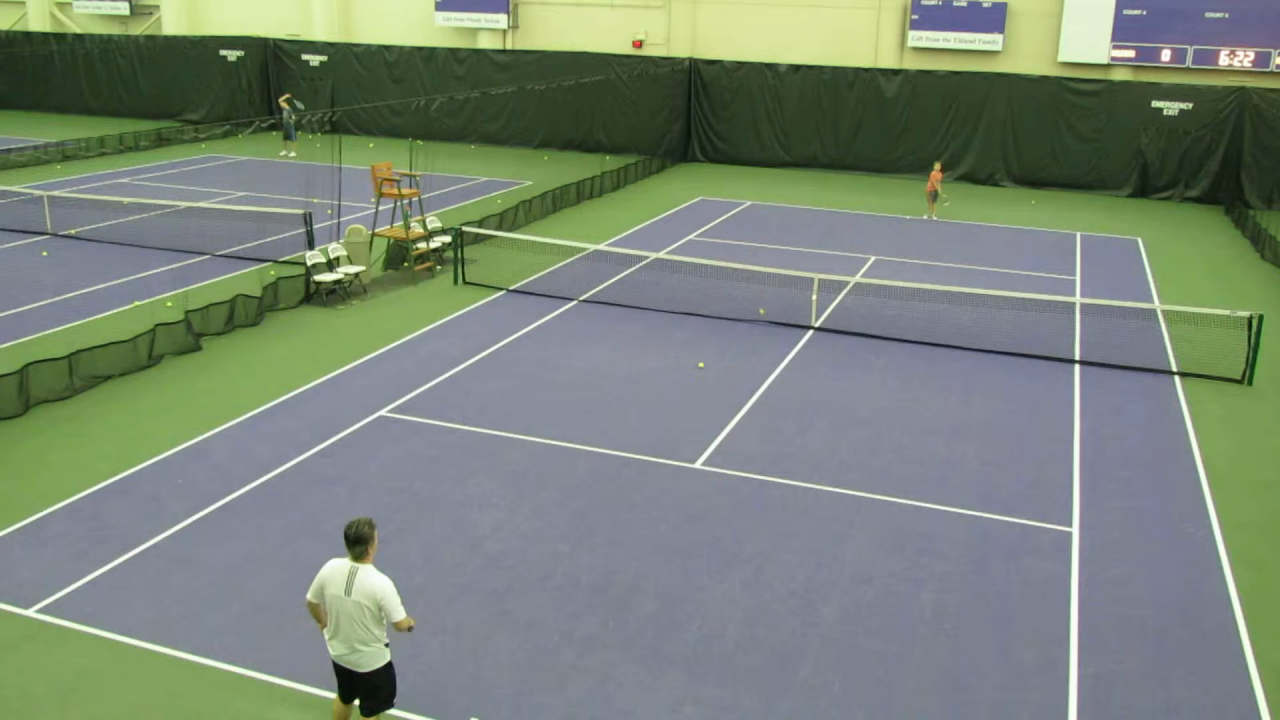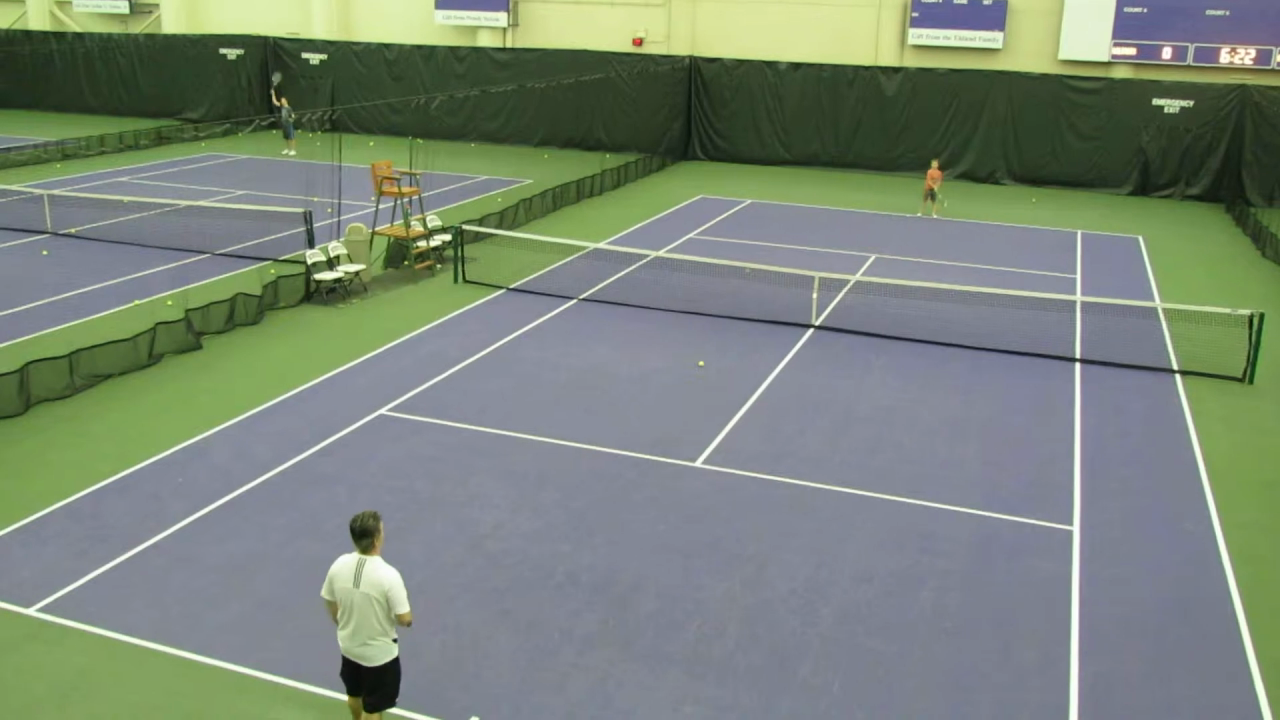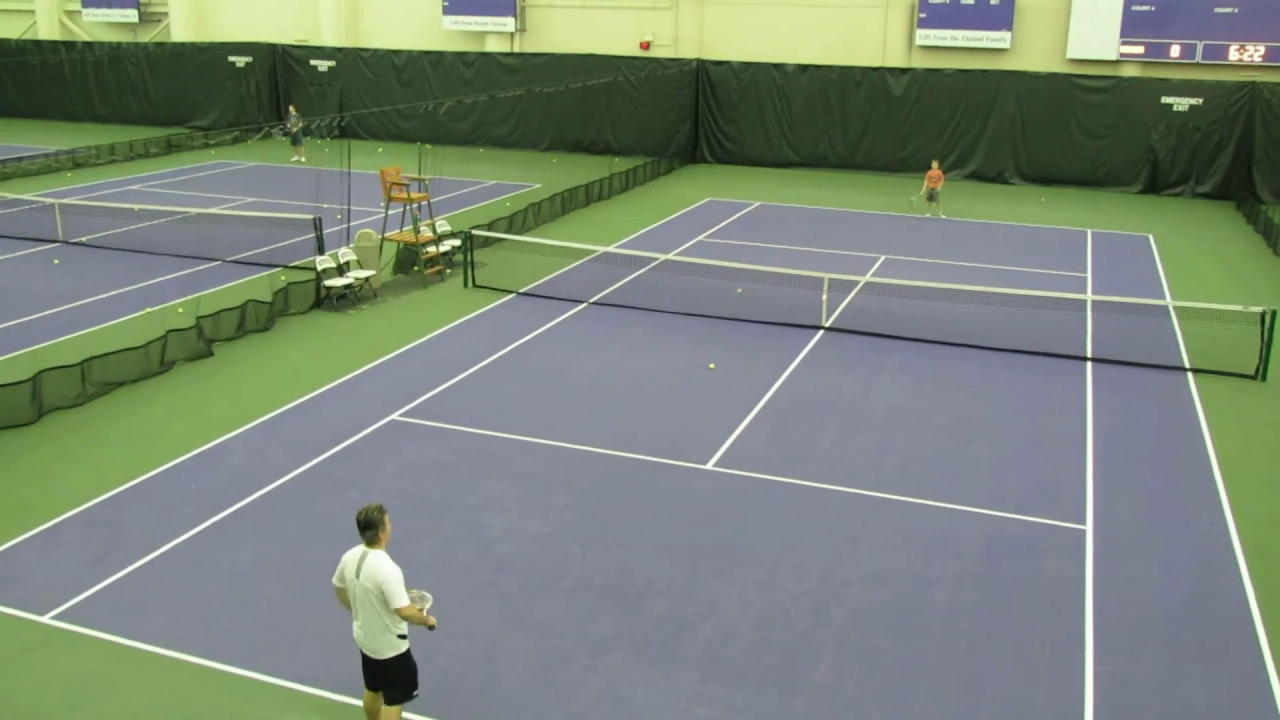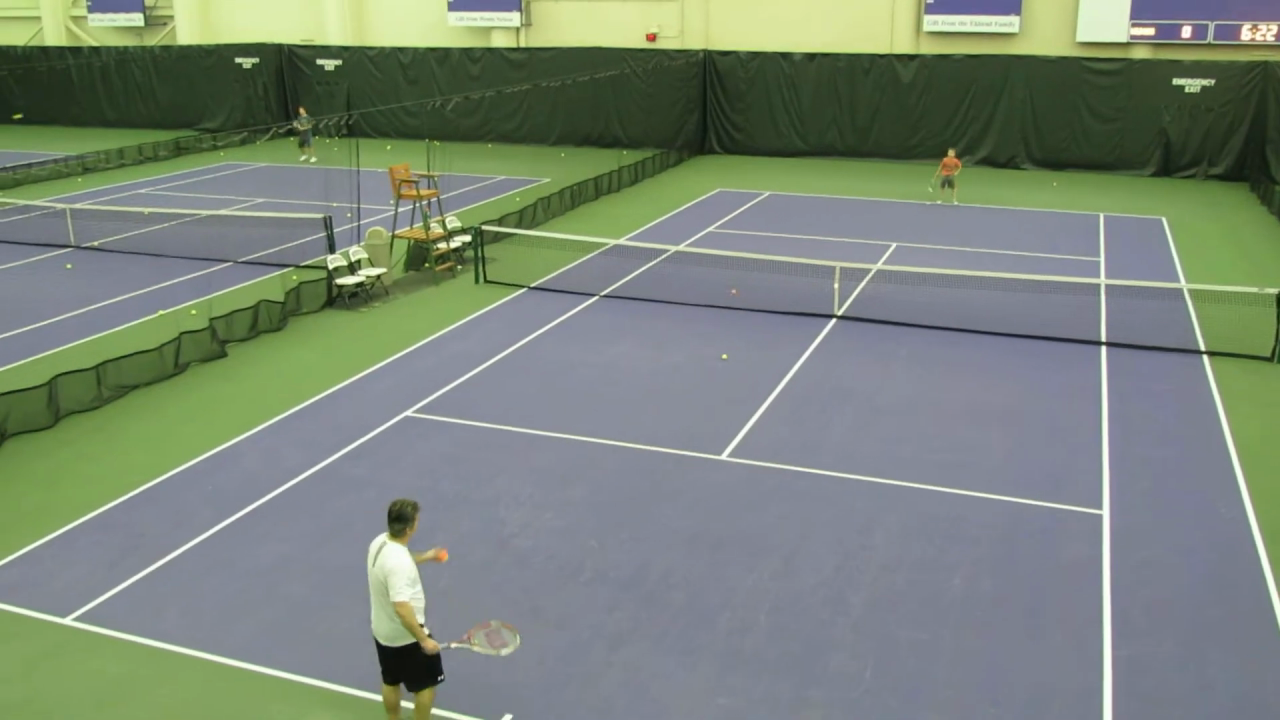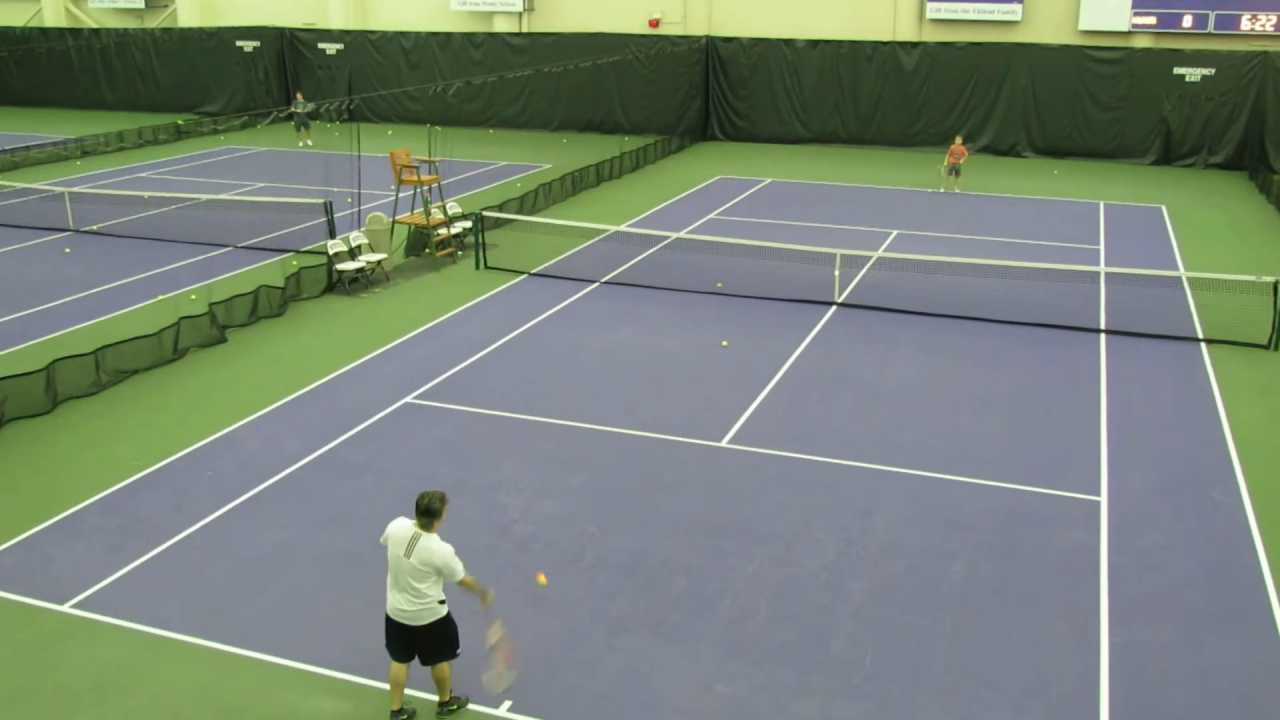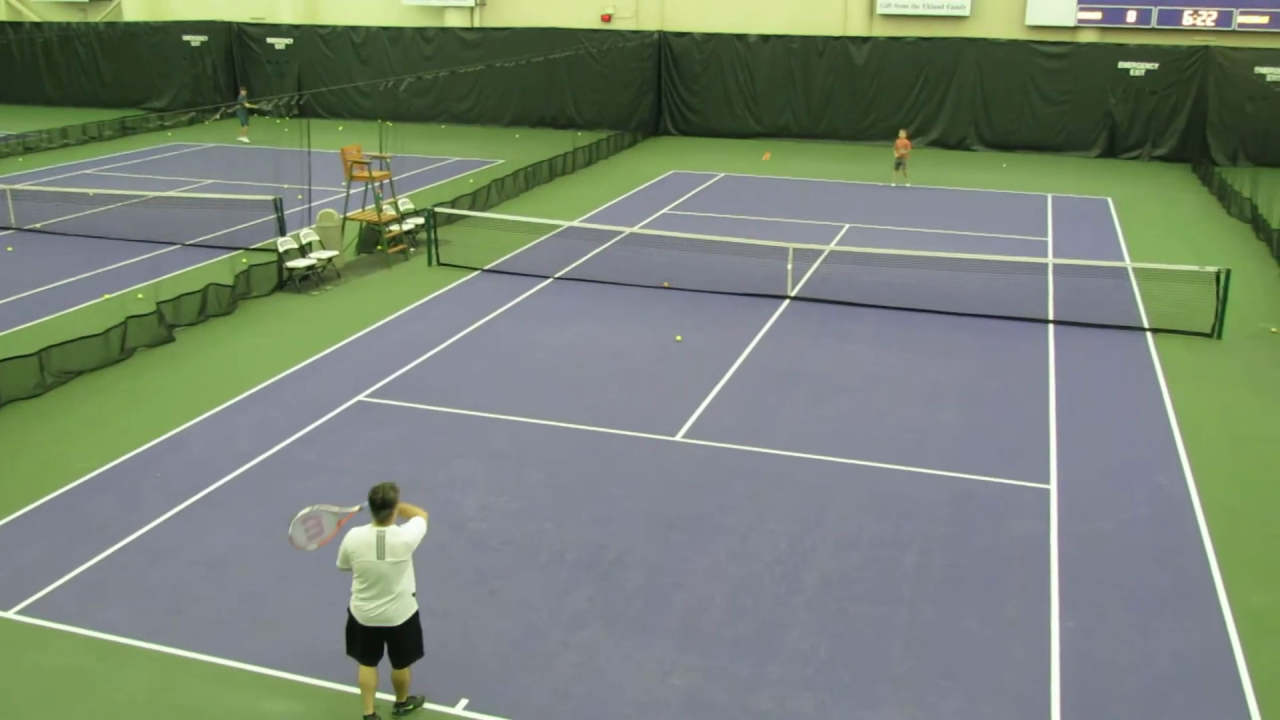
dt=0.5s
person 1, frame 1
left shoulder: (330, 569)
right shoulder: (380, 584)
left elbow: (312, 603)
right elbow: (401, 625)
left wrist: (323, 621)
right wrist: (410, 622)
left hip: (339, 652)
right hip: (371, 659)
left knee: (344, 698)
person 1, frame 2
left shoulder: (339, 565)
right shoulder: (388, 576)
left elbow: (331, 606)
right elbow: (404, 619)
right wrist: (408, 619)
left hip: (348, 647)
right hip: (379, 654)
left knee: (355, 695)
person 1, frame 3
left shoulder: (351, 557)
right shoulder: (387, 569)
left elbow: (340, 590)
right elbow: (405, 612)
right wrist: (427, 619)
left hip: (365, 639)
right hip: (390, 647)
left knee: (373, 689)
right knee: (396, 700)
person 1, frame 4
left shoulder: (380, 542)
right shoulder: (399, 562)
right elbow: (401, 608)
left wrist: (422, 557)
right wrist: (423, 639)
left hip: (381, 631)
right hip: (406, 636)
left knee: (391, 682)
right knee: (425, 685)
person 1, frame 5
left shoulder: (396, 526)
right shoulder: (440, 551)
right elbow: (462, 579)
right wrist: (484, 593)
left hip: (395, 610)
right hip: (429, 615)
left knee: (399, 659)
right knee: (439, 660)
person 1, frame 6
left shoulder: (353, 537)
right shoulder: (406, 537)
left elbow: (344, 566)
right elbow: (421, 515)
right wrist: (395, 501)
left hip: (362, 614)
right hip: (400, 614)
left knee: (367, 663)
right knee: (401, 663)
